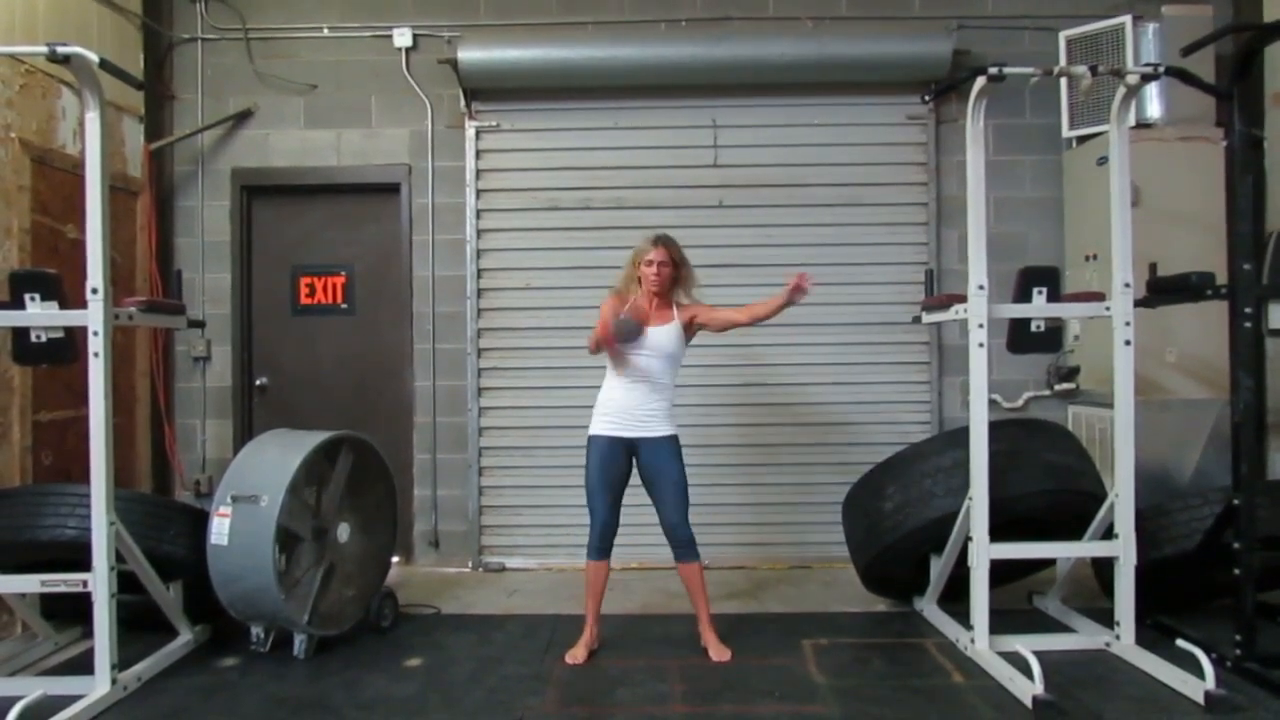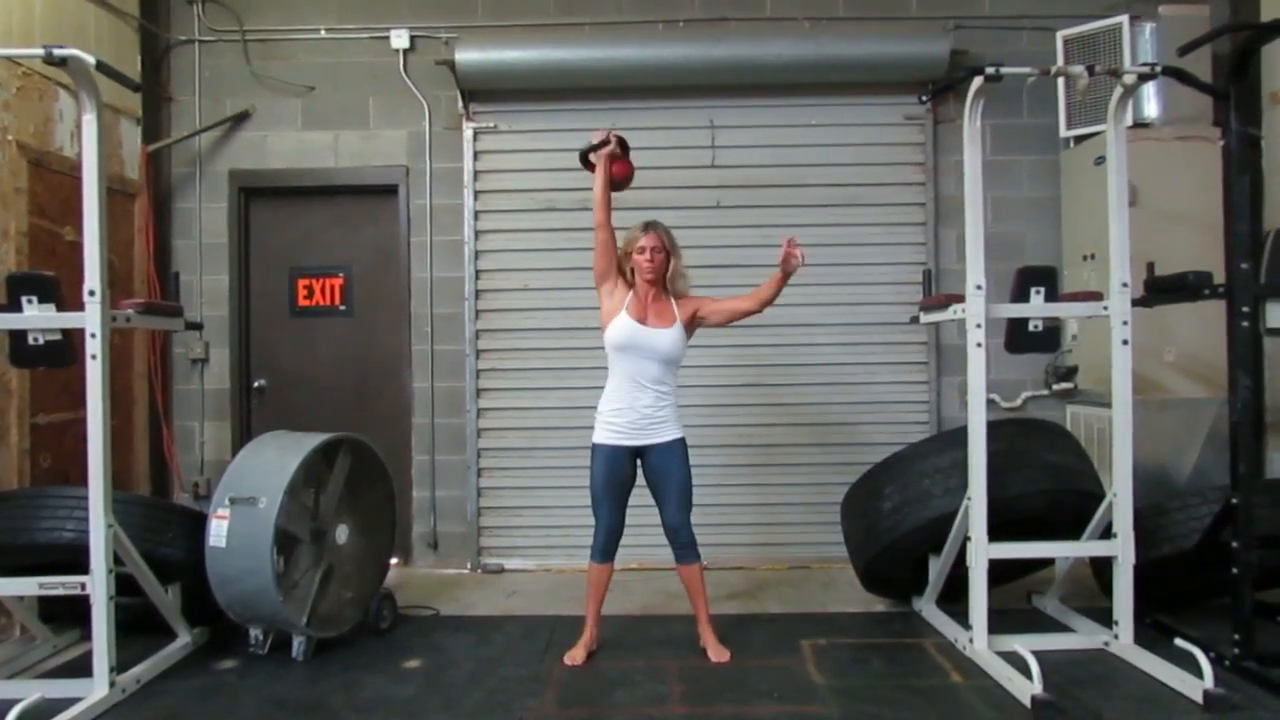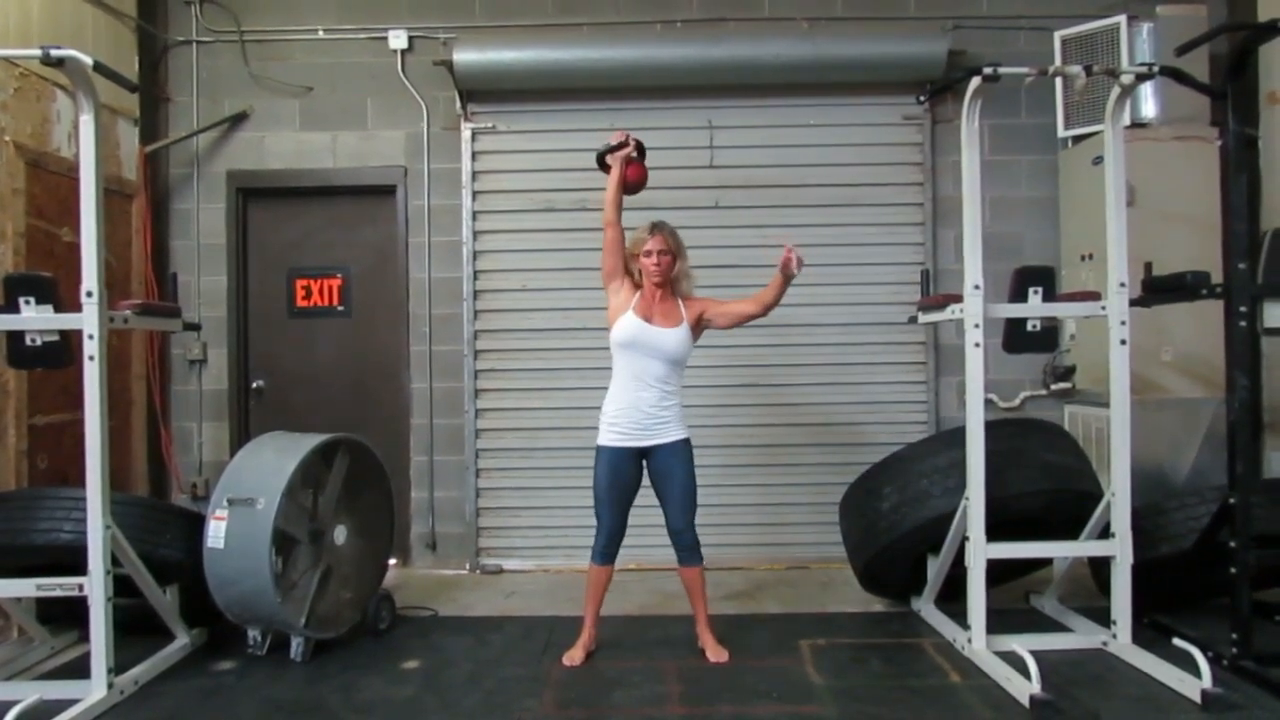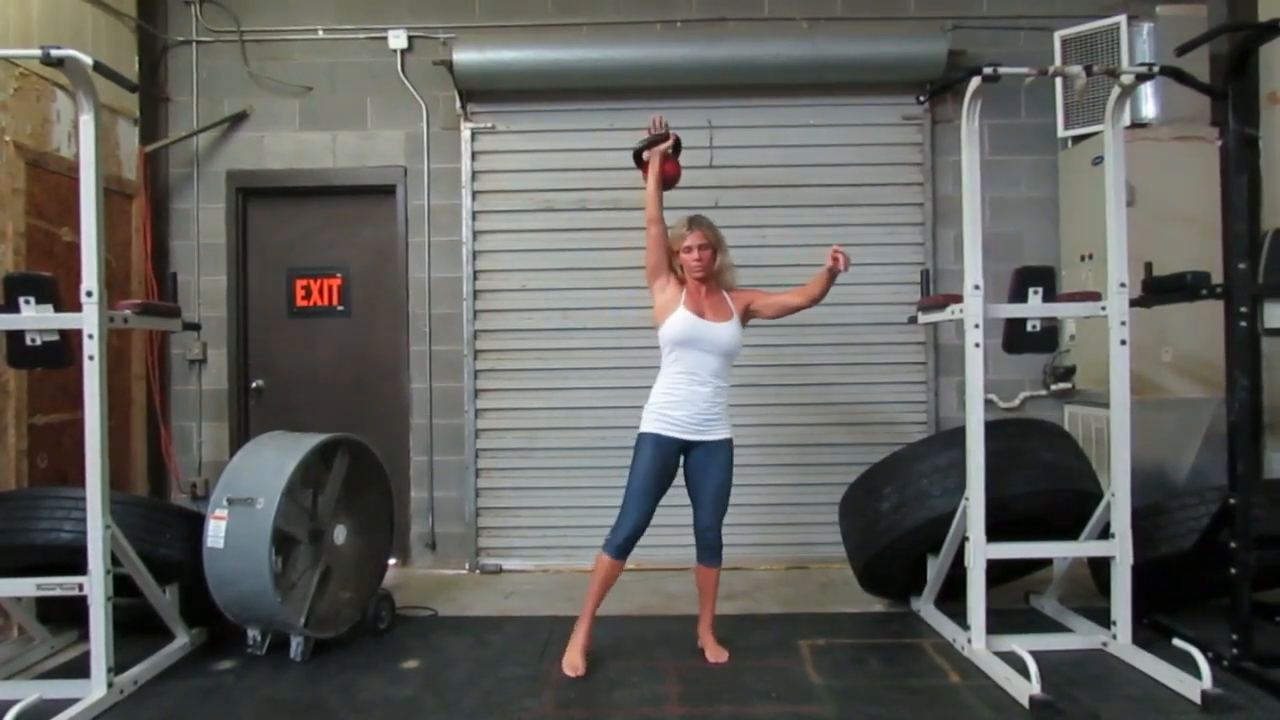
dt=0.5s
person 1, frame 1
left shoulder: (687, 314)
right shoulder: (621, 303)
left elbow: (743, 316)
right elbow: (597, 343)
left wrist: (785, 298)
right wrist: (613, 325)
left hip: (658, 434)
right hip: (608, 430)
left knee: (678, 530)
right knee: (602, 532)
left ankle: (707, 631)
right ankle: (590, 632)
person 1, frame 2
left shoulder: (687, 309)
right shoulder: (613, 295)
left elbow: (753, 304)
right elbow: (601, 228)
left wrist: (783, 274)
right wrist: (602, 167)
left hip: (664, 438)
right hip: (613, 436)
left knee: (680, 531)
right knee: (606, 535)
left ankle: (706, 630)
right ankle: (589, 634)
person 1, frame 3
left shoulder: (693, 311)
right shoulder: (621, 295)
left elbow: (755, 307)
right elbow: (611, 226)
left wrist: (783, 278)
right wrist: (618, 167)
left hip: (670, 438)
right hip: (618, 437)
left knee: (684, 533)
right knee: (608, 536)
left ankle: (704, 631)
right ankle: (587, 633)
person 1, frame 4
left shoulder: (739, 302)
right shoulder: (667, 290)
left elbow: (802, 299)
right elbow: (653, 222)
left wrist: (829, 274)
right wrist: (656, 160)
left hip: (713, 437)
right hip: (662, 429)
left knee: (709, 534)
right knee: (629, 526)
left ankle: (706, 631)
right ankle: (582, 630)
